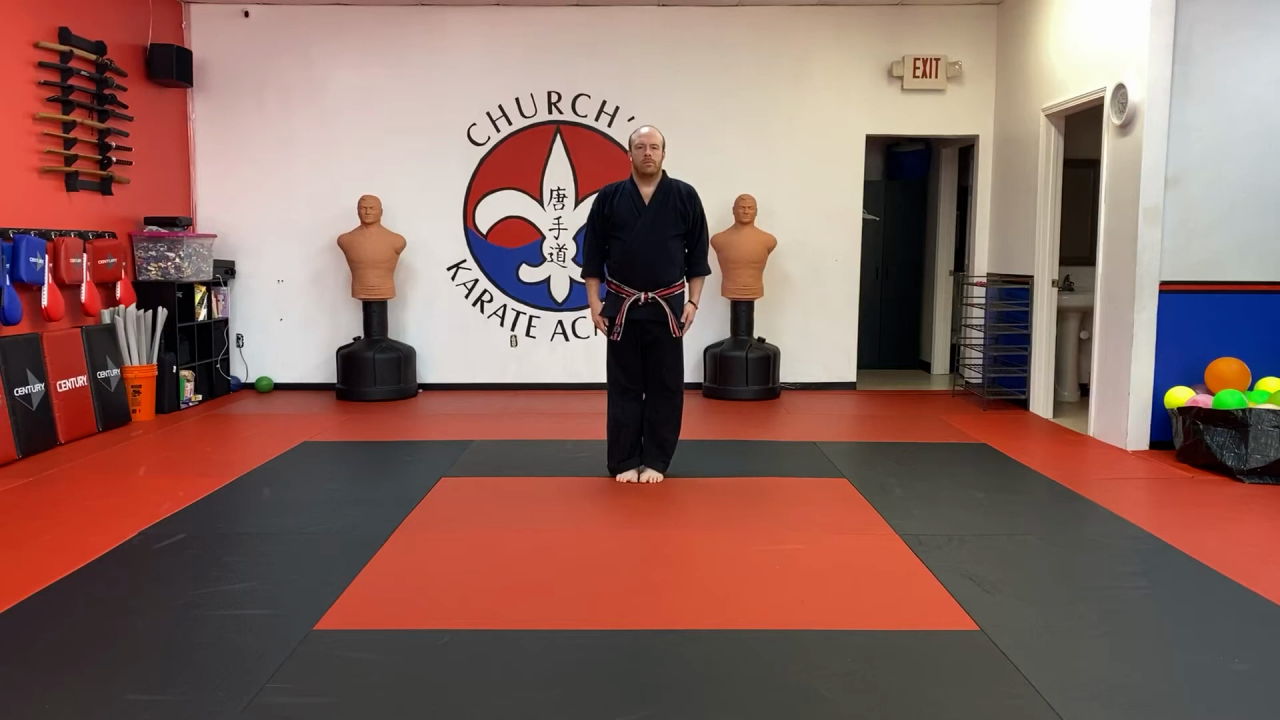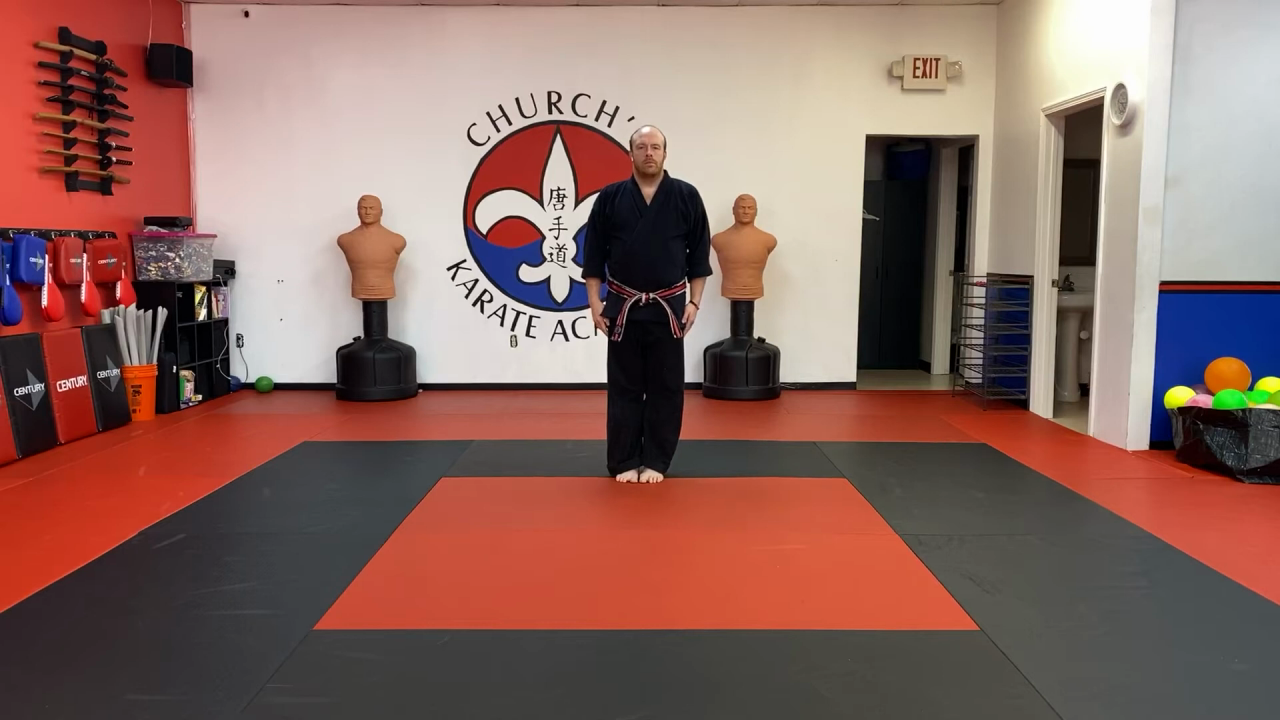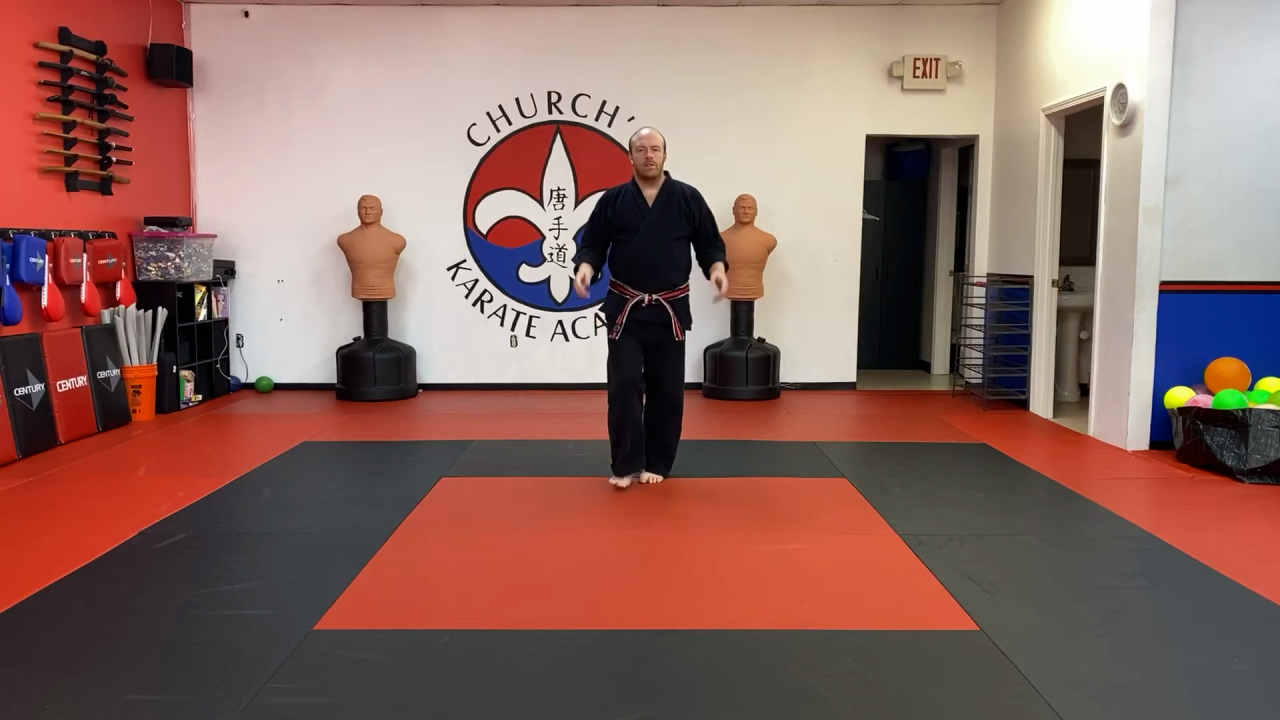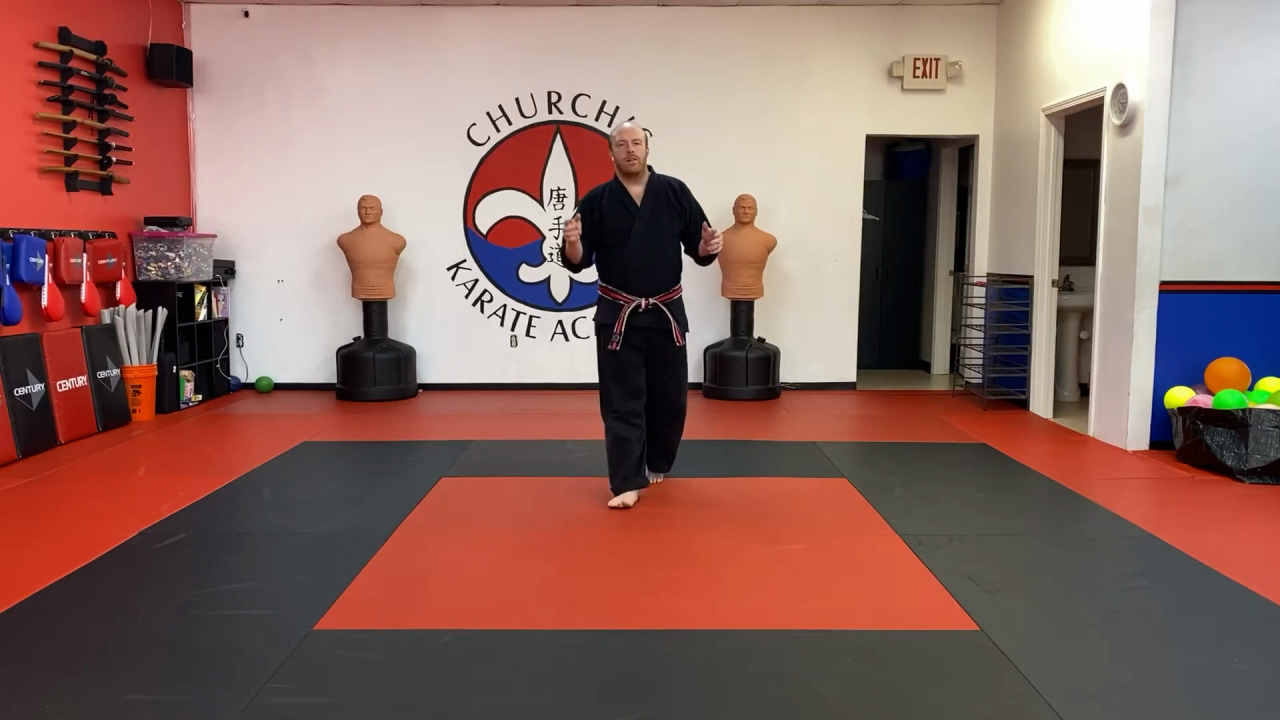
dt=0.5s
person 1, frame 1
left shoulder: (685, 197)
right shoulder: (609, 197)
left elbow: (697, 254)
right elbow: (593, 254)
left wrist: (692, 302)
right wrist: (595, 301)
left hip: (667, 306)
right hip: (622, 306)
left knee: (665, 387)
right knee: (624, 387)
left ankle: (655, 461)
right ankle: (624, 462)
person 1, frame 2
left shoulder: (686, 197)
right shoulder: (610, 198)
left elbow: (699, 255)
right elbow: (594, 254)
left wrist: (694, 302)
right wrist: (595, 302)
left hip: (668, 307)
right hip: (623, 307)
left knee: (666, 388)
right knee: (624, 388)
left ankle: (655, 461)
right ankle: (624, 462)
person 1, frame 3
left shoulder: (688, 198)
right shoulder: (612, 200)
left elbow: (709, 245)
right elbow: (592, 247)
left wrist: (717, 270)
right wrist: (585, 270)
left hip: (669, 309)
right hip: (625, 309)
left knee: (666, 392)
right knee: (624, 388)
left ankle: (656, 464)
right ankle: (626, 465)
person 1, frame 4
left shoulder: (675, 193)
right shoulder: (597, 200)
left elbow: (697, 248)
right elbow: (578, 262)
left wrist: (709, 246)
right wrist: (571, 243)
left hip: (666, 312)
right hip: (617, 314)
left knee: (669, 398)
right knee: (622, 402)
left ankle: (658, 463)
right ankle: (627, 482)
